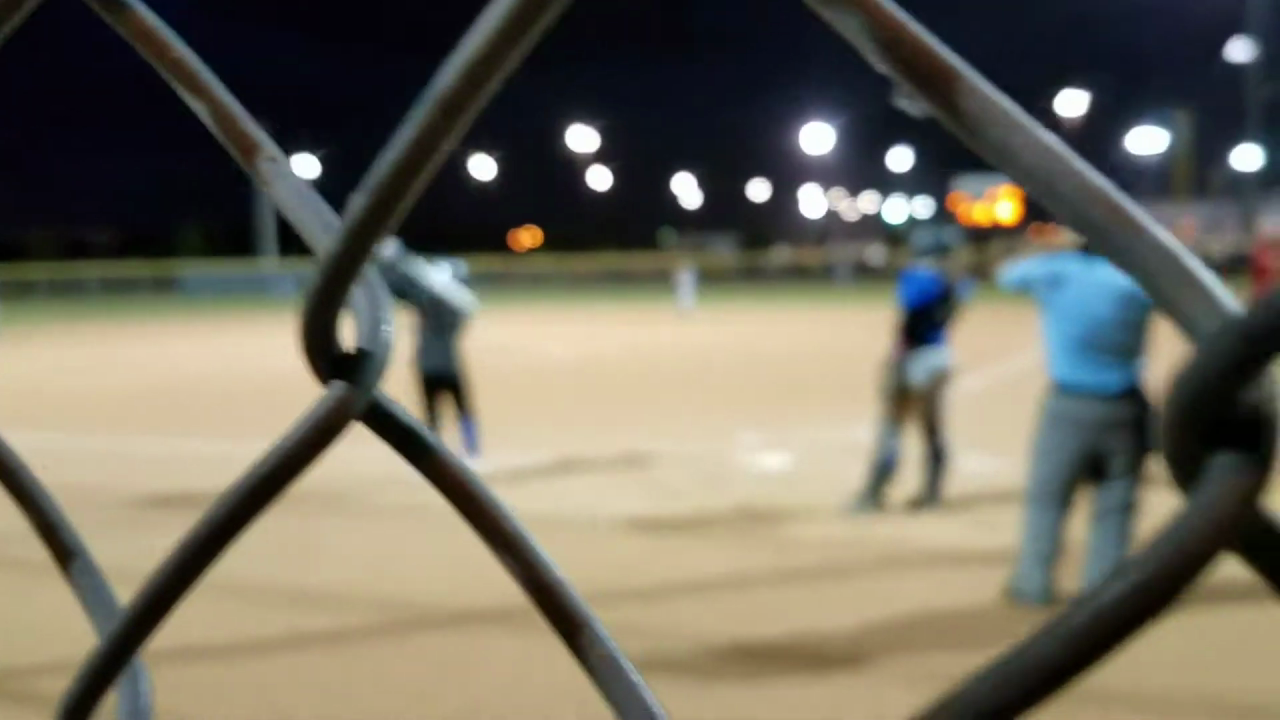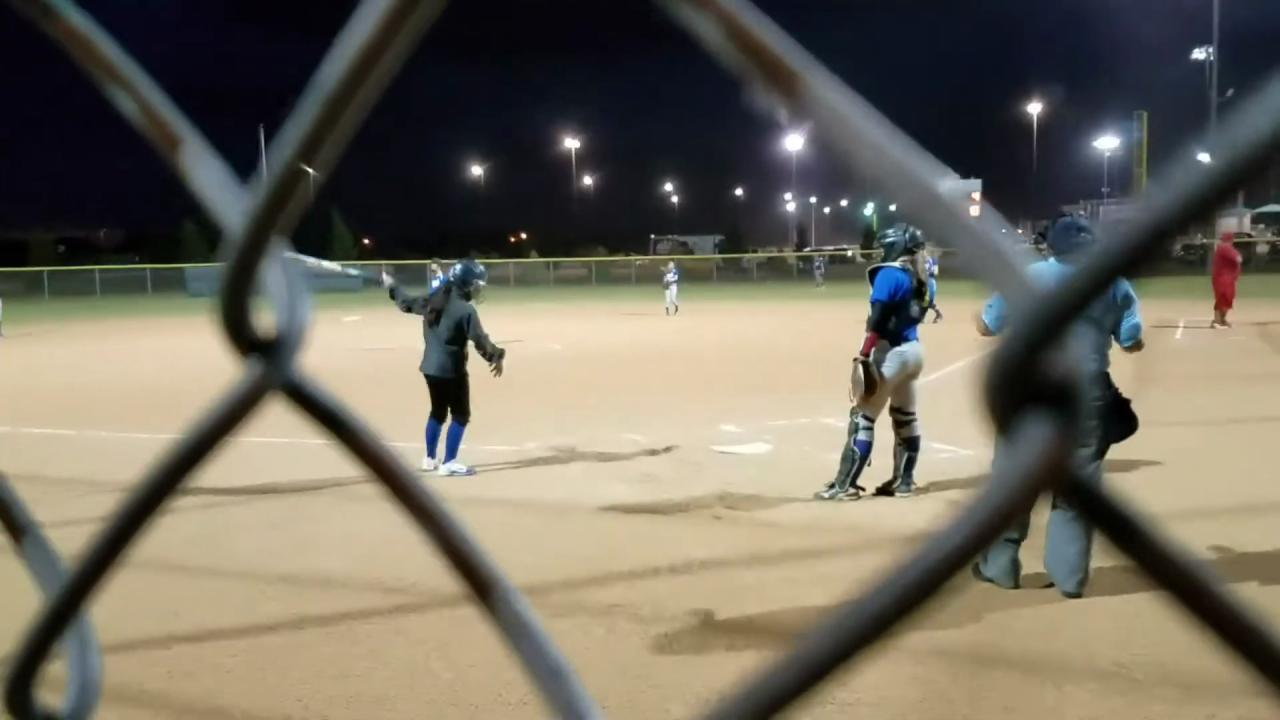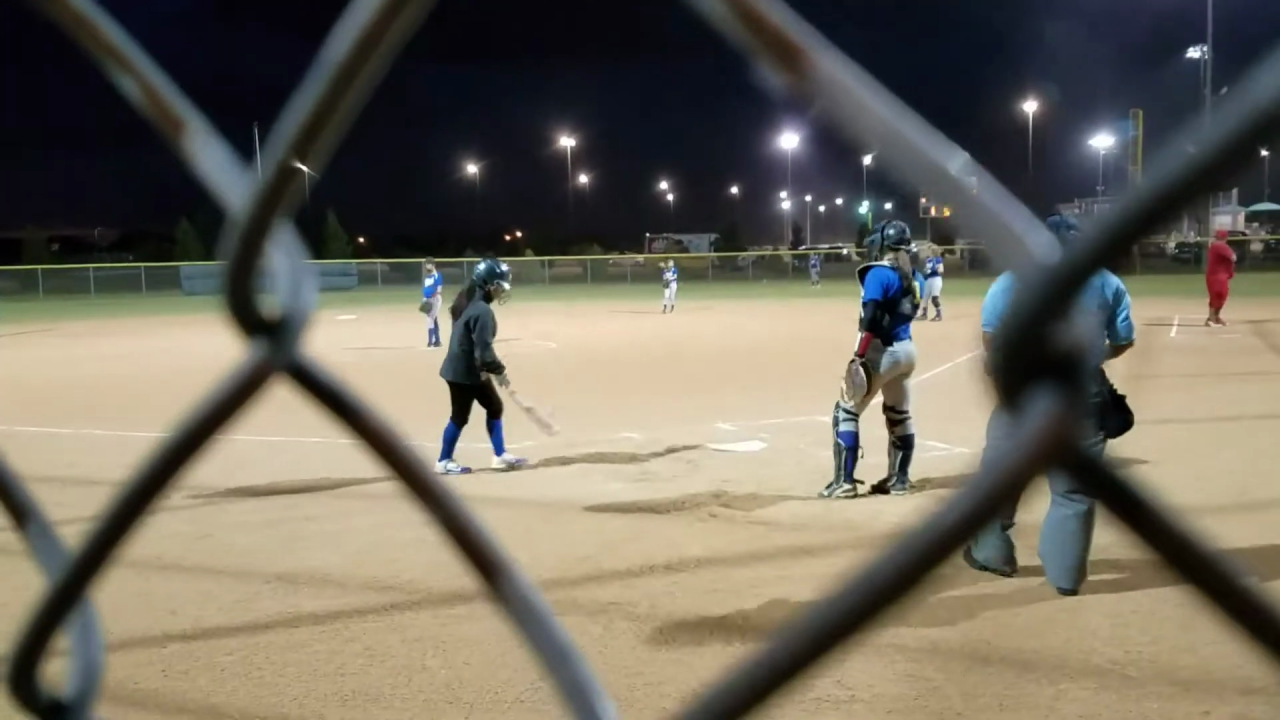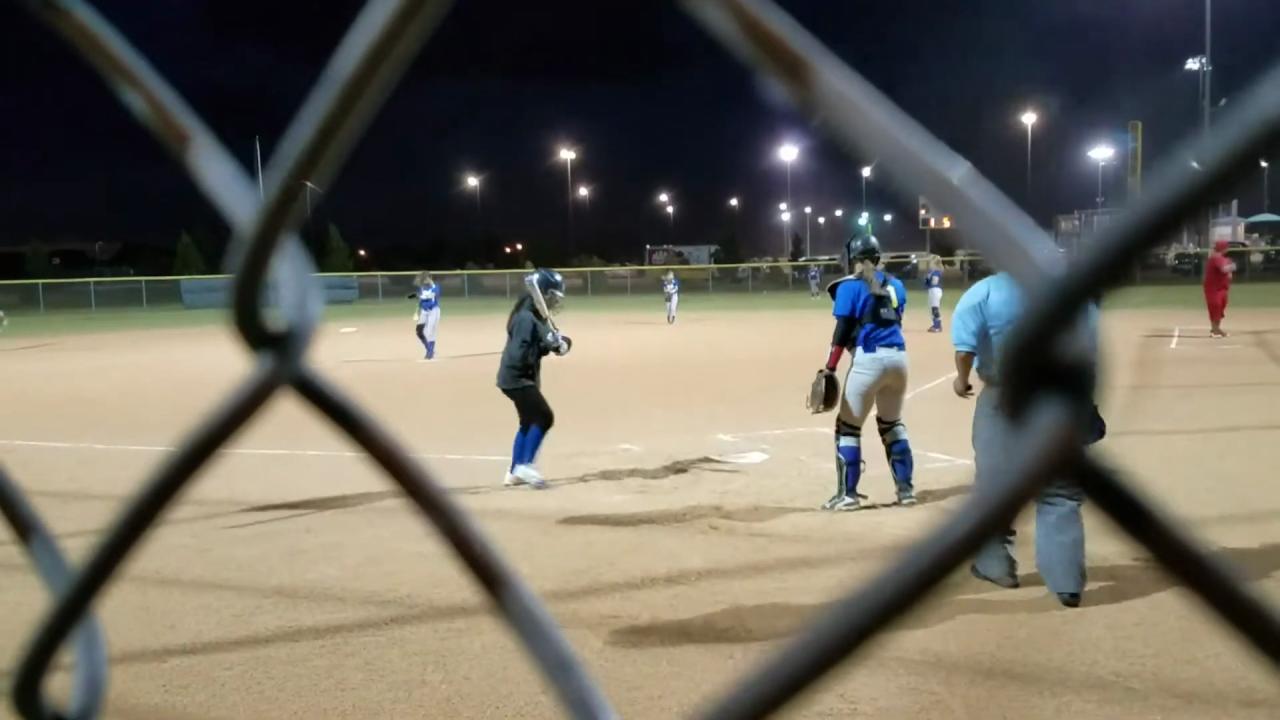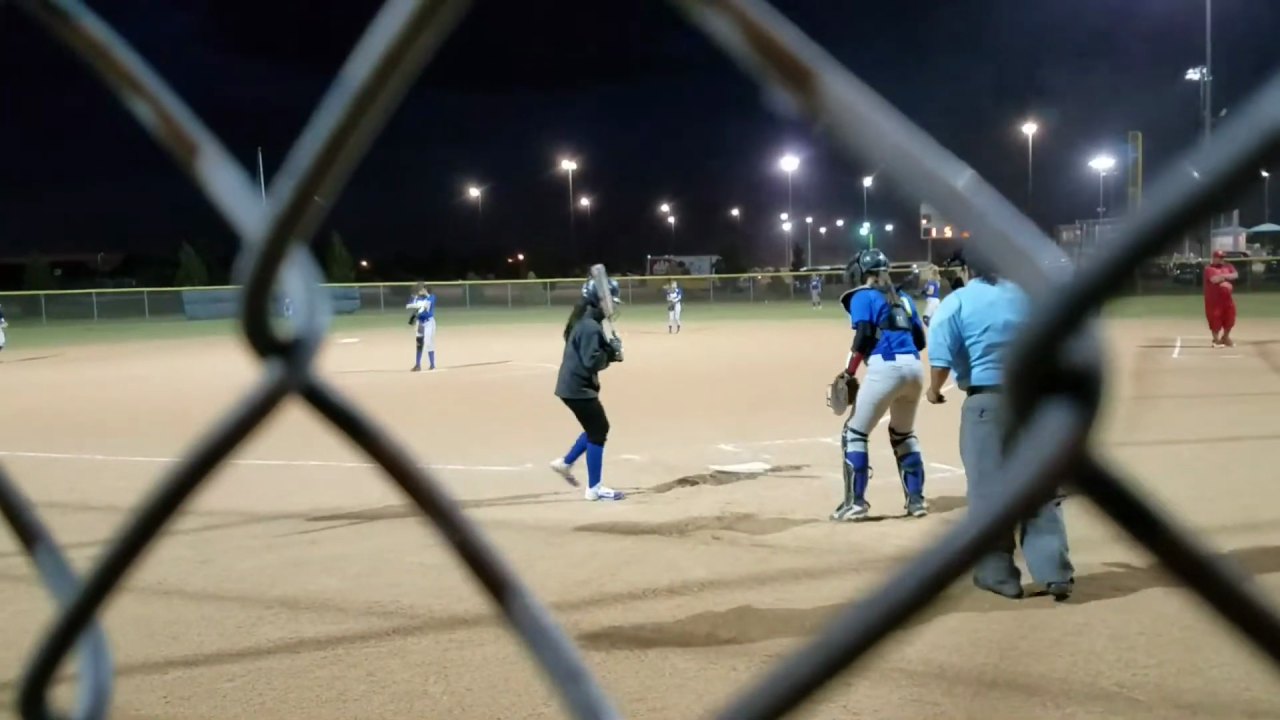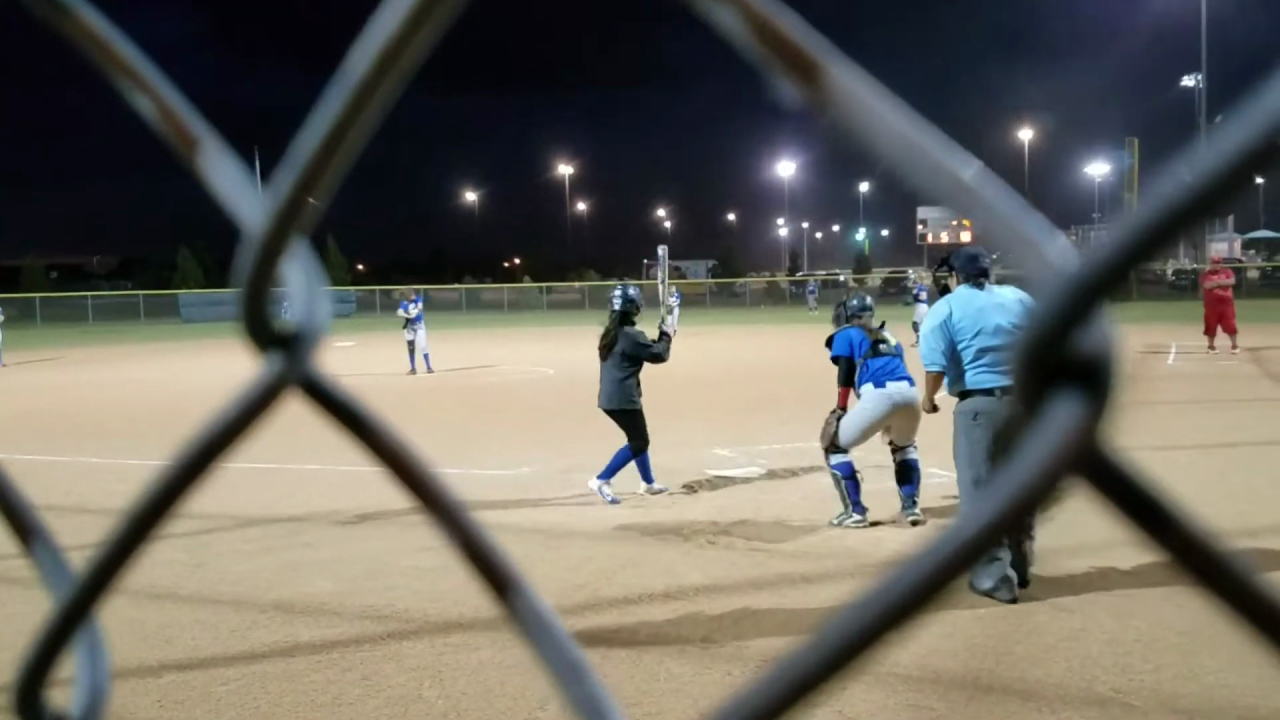
dt=0.4s
person 1, frame 1
left shoulder: (1058, 273)
right shoulder: (1138, 280)
left elbow: (1005, 272)
left wrist: (1056, 250)
left hip: (1069, 405)
right hip: (1122, 407)
left knee: (1047, 496)
right knee: (1115, 505)
left ankle: (1034, 585)
person 1, frame 2
left shoulder: (1027, 277)
right shoulder: (1115, 284)
left elbow: (987, 326)
right elbow: (1133, 342)
left wrist: (982, 320)
right hip: (1089, 394)
left ankle: (999, 566)
right ankle: (1070, 576)
person 1, frame 3
left shoulder: (1018, 277)
right shoulder: (1107, 282)
left elbow: (990, 328)
right elbow: (1124, 340)
right hip: (1084, 390)
right knee: (1074, 485)
left ankle: (992, 552)
right ankle: (1066, 572)
person 1, frame 4
left shoulder: (982, 292)
left elbow: (965, 347)
right elbow: (1089, 343)
left wrist: (963, 379)
left hip: (1003, 397)
left knee: (996, 480)
right knee: (1060, 490)
left ankle: (995, 563)
right ankle: (1067, 581)
person 1, frame 5
left shoulder: (956, 303)
right shoulder: (1031, 294)
left elbow: (942, 359)
left wrist: (934, 389)
left hip: (988, 402)
left knee: (990, 489)
left ankle: (999, 574)
right ankle: (1055, 573)
person 1, frame 6
left shoulder: (945, 308)
right shoulder: (1020, 298)
left elbow: (936, 366)
left wrist: (928, 398)
left hip: (979, 406)
left knee: (981, 492)
left ankle: (995, 579)
right ankle: (1019, 568)
person 2, frame 1
left shoulder: (918, 279)
right shoulder: (952, 283)
left elbow: (909, 323)
left wrist: (896, 360)
left hip: (918, 359)
right hip: (939, 358)
left knee: (892, 426)
right knee: (933, 427)
left ankle: (872, 497)
right ankle: (931, 493)
person 2, frame 2
left shoulder: (888, 274)
right shoulder: (921, 280)
left elbow: (878, 318)
right elbow: (914, 315)
left wrist: (863, 354)
left hip: (891, 353)
right hip: (913, 351)
left knee: (863, 417)
right knee: (906, 417)
left ankle: (845, 484)
right ankle: (903, 481)
person 2, frame 3
left shoulder: (878, 273)
right shoulder: (913, 277)
left elbow: (871, 319)
right elbow: (907, 313)
left wrist: (858, 356)
left hip: (882, 352)
right hip: (906, 350)
left knee: (846, 411)
right knee: (900, 415)
left ankle: (845, 481)
right ankle: (899, 479)
person 2, frame 4
left shoulder: (849, 286)
right shoulder: (895, 284)
left elbow: (843, 330)
right elbow: (895, 320)
left wrist: (829, 367)
left hip: (869, 360)
right hip: (898, 358)
left knee: (848, 427)
right knee: (892, 424)
left ankle: (847, 494)
right ankle: (906, 488)
person 2, frame 5
left shoulder: (863, 296)
right shoulder: (903, 298)
left elbow: (864, 336)
right elbow: (920, 340)
left wrist: (849, 372)
left hip: (885, 369)
right hip: (913, 368)
left knee: (854, 434)
right knee: (904, 434)
left ankle: (855, 503)
right ankle: (916, 501)
person 2, frame 6
left shoulder: (844, 334)
right shoulder: (888, 337)
left elbow: (845, 369)
left wrist: (840, 408)
right wrist: (893, 422)
left hip: (879, 396)
right hip: (910, 394)
left knee: (833, 446)
right knee: (905, 447)
left ankle: (854, 512)
right ankle: (911, 506)
person 3, frame 1
left shoulder: (427, 299)
right shoulder: (460, 302)
left elbow: (395, 282)
left wrist: (387, 258)
left hip: (428, 365)
right hip: (449, 364)
left knee: (432, 414)
right knee: (465, 413)
right ankle: (472, 456)
person 3, frame 2
left shoulder: (434, 300)
right shoulder: (466, 310)
left elbow: (407, 302)
right elbow: (481, 342)
left wrist: (392, 286)
right wrist: (497, 357)
left hip: (432, 366)
right hip: (451, 369)
left knee: (438, 413)
right knee: (461, 415)
left ankle: (430, 458)
right ankle: (448, 462)
person 3, frame 3
left shoulder: (469, 303)
right shoulder: (482, 311)
right elbow: (484, 350)
left wrist: (492, 369)
right wrist: (498, 369)
left hip: (473, 370)
right hip: (462, 371)
left knee: (495, 408)
right knee: (460, 417)
left ankle: (501, 456)
right ankle: (444, 462)
person 3, frame 4
left shoulder: (541, 316)
right shoulder: (525, 318)
left elbow: (558, 339)
right elbow: (521, 353)
left wrist: (562, 343)
right wrist: (547, 344)
left hip: (527, 378)
right hip: (515, 378)
left knee: (529, 424)
right knee: (543, 419)
left ankle: (514, 473)
right ankle: (524, 465)
person 3, frame 5
left shoulder: (584, 323)
right shoulder: (590, 328)
left elbow: (594, 354)
right elbow: (592, 362)
left wrist: (613, 349)
right wrist: (612, 349)
left hip: (576, 387)
right hip: (578, 388)
left knee: (598, 428)
right knee: (597, 433)
left ankle: (565, 462)
right ankle: (593, 488)
person 3, frame 6
left shoulder: (610, 332)
right shoulder: (632, 335)
right elbow: (660, 354)
left wrist: (658, 338)
right wrist: (666, 335)
left hip: (609, 397)
right hip: (624, 398)
left knee: (638, 440)
right knee: (639, 444)
left ankle: (649, 483)
right ankle: (601, 481)
